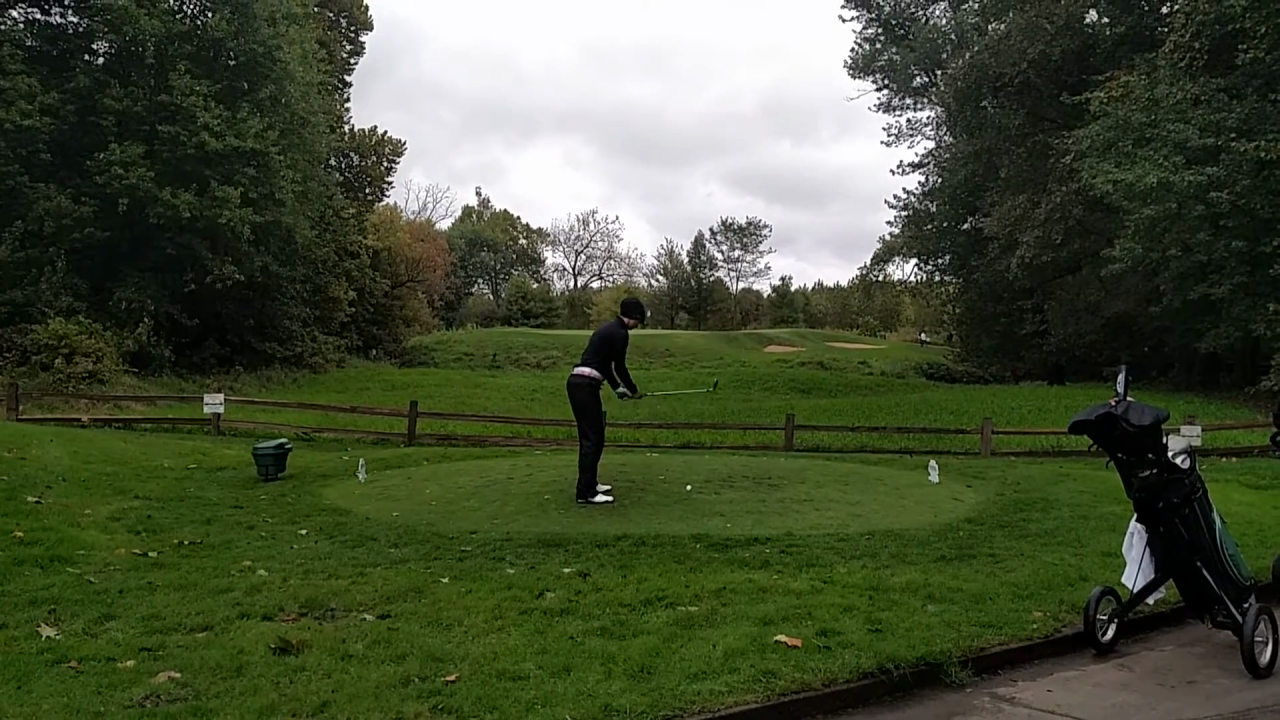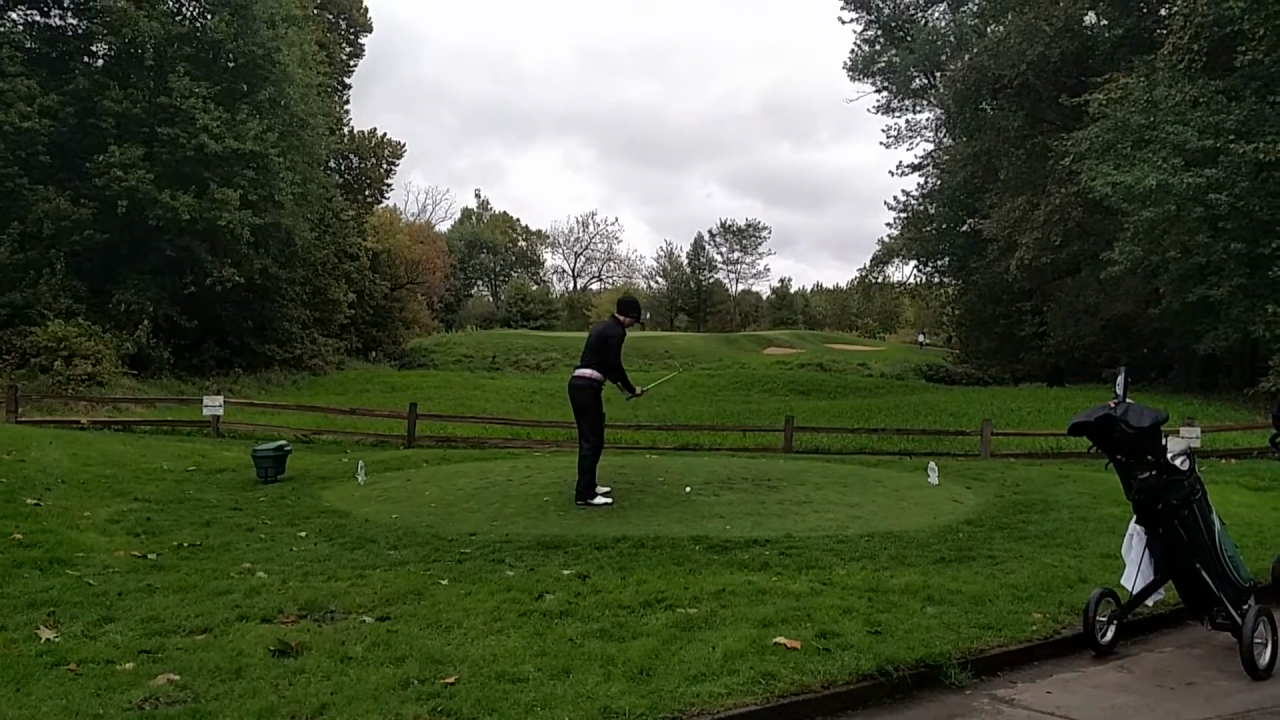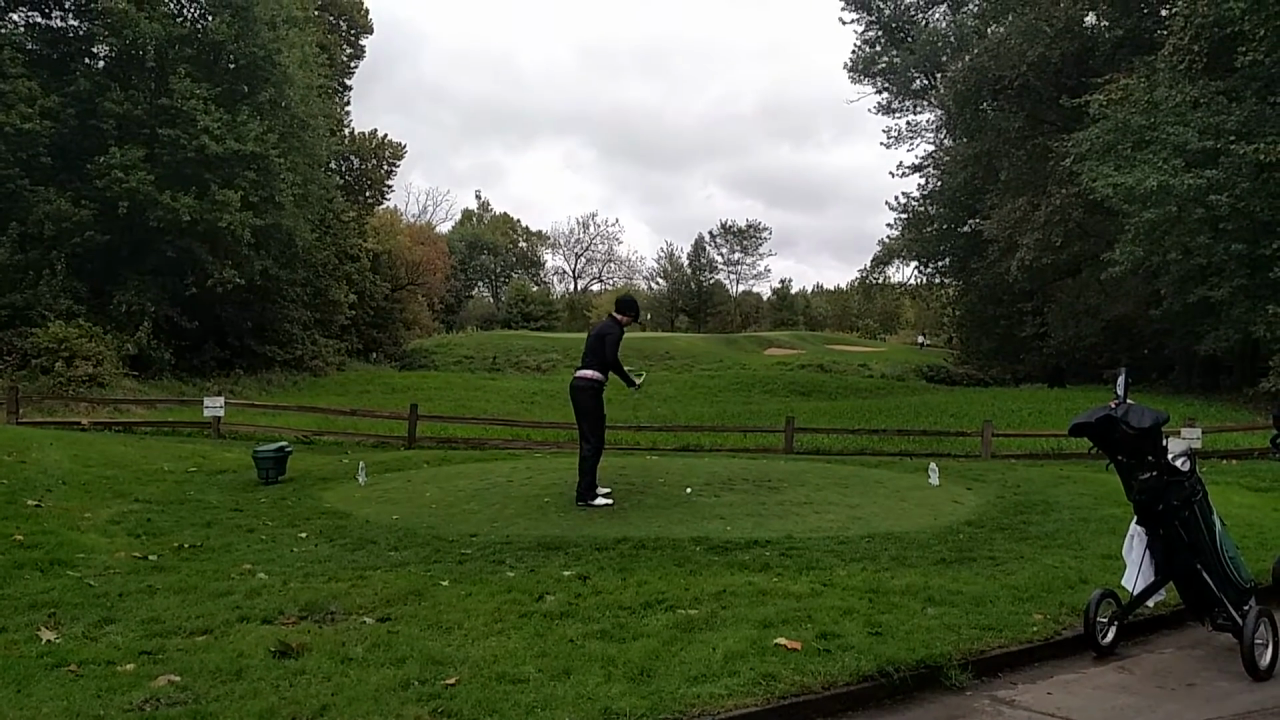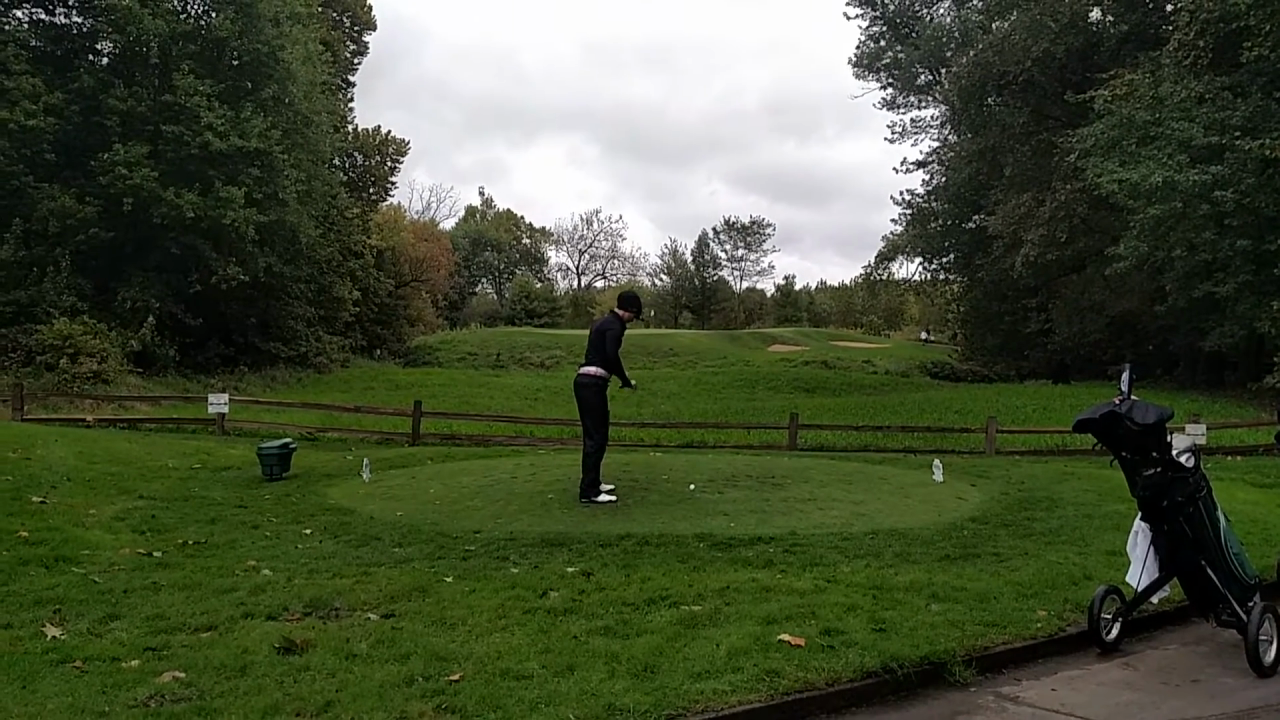
dt=0.2s
person 1, frame 1
left shoulder: (608, 328)
right shoulder: (620, 333)
right elbow: (620, 366)
left wrist: (618, 388)
right wrist: (633, 390)
left hip: (578, 382)
right hip: (586, 385)
left knee: (590, 436)
right knee: (593, 437)
left ankle: (589, 483)
right ankle: (585, 492)
person 1, frame 2
left shoulder: (603, 326)
right shoulder: (616, 331)
right elbow: (614, 364)
left wrist: (620, 383)
right wrist: (631, 388)
left hip: (580, 383)
right hip: (587, 386)
left knee: (590, 437)
right knee: (592, 439)
left ankle: (588, 485)
right ankle: (584, 494)
person 1, frame 3
left shoulder: (601, 325)
right shoulder: (613, 329)
right elbow: (611, 360)
left wrist: (622, 371)
right wrist: (630, 381)
left hip: (581, 384)
right hip: (589, 387)
left knee: (591, 438)
right knee: (593, 440)
left ankle: (588, 486)
right ankle: (585, 495)
person 1, frame 4
left shoulder: (603, 321)
right shoulder: (614, 325)
right elbow: (612, 357)
left wrist: (619, 376)
right wrist: (626, 381)
left hip: (586, 380)
right hip: (593, 383)
left knee: (594, 435)
right knee: (596, 436)
left ankle: (592, 483)
right ankle: (589, 491)
